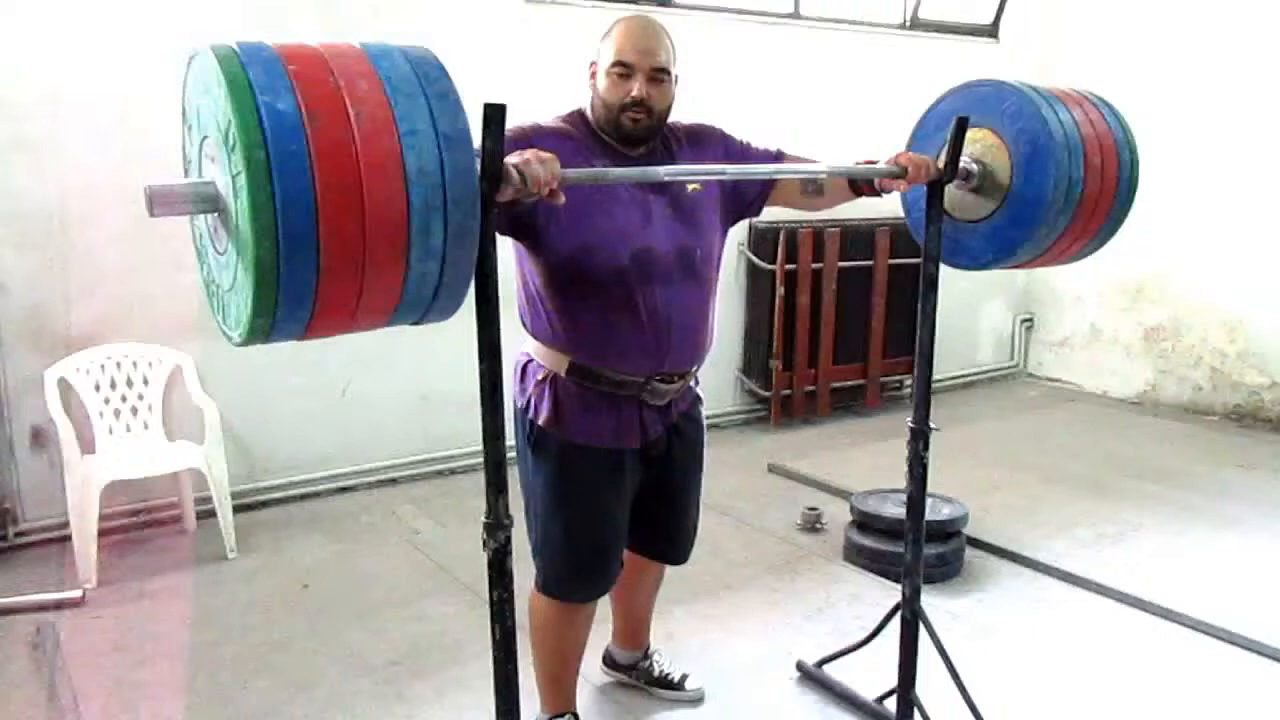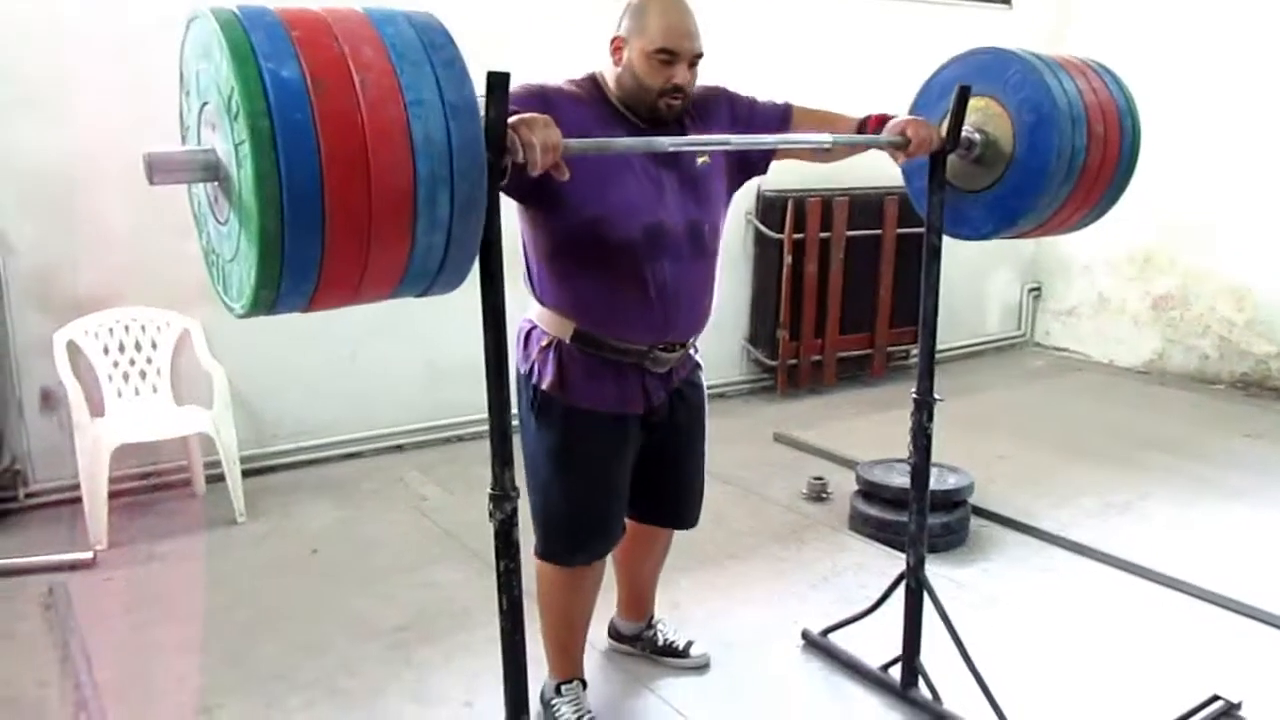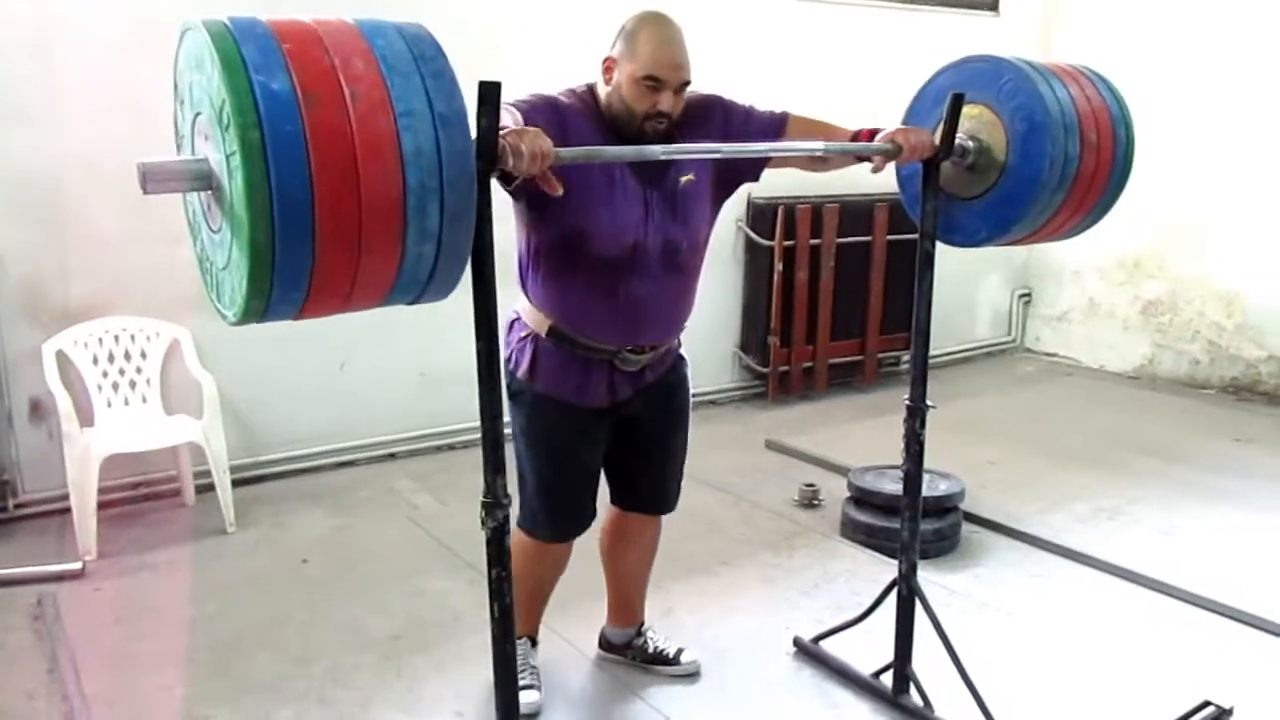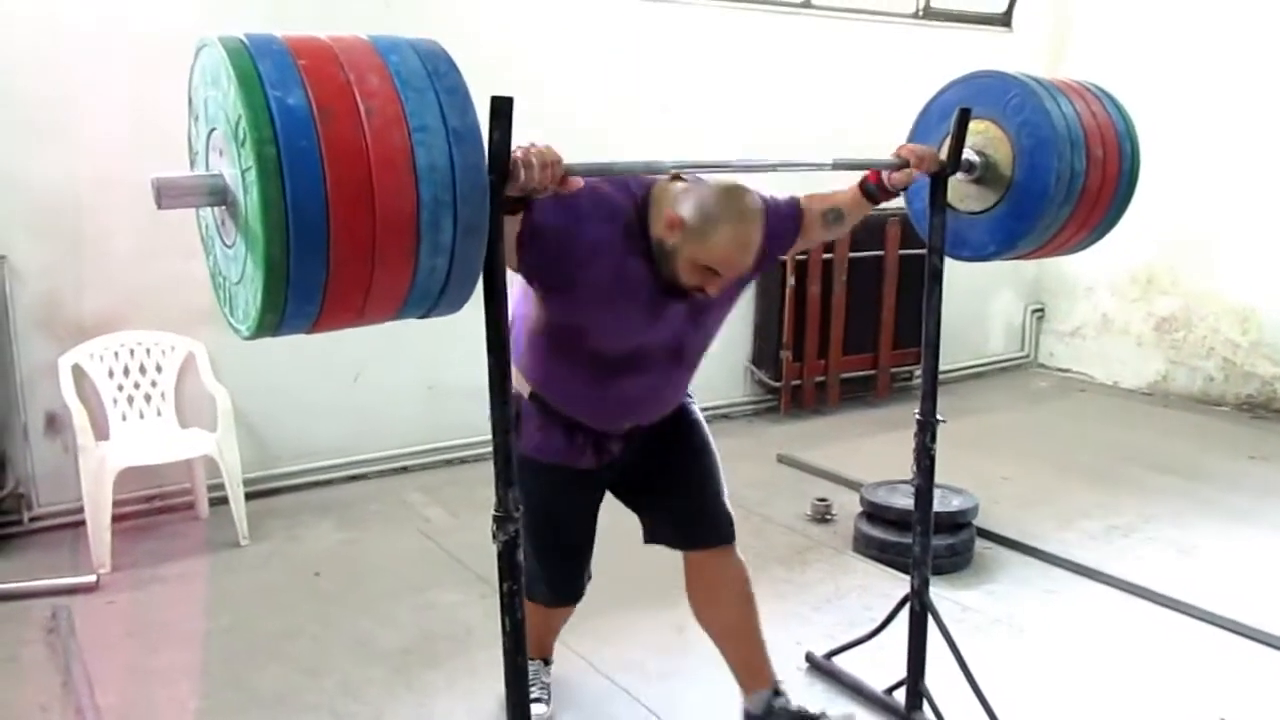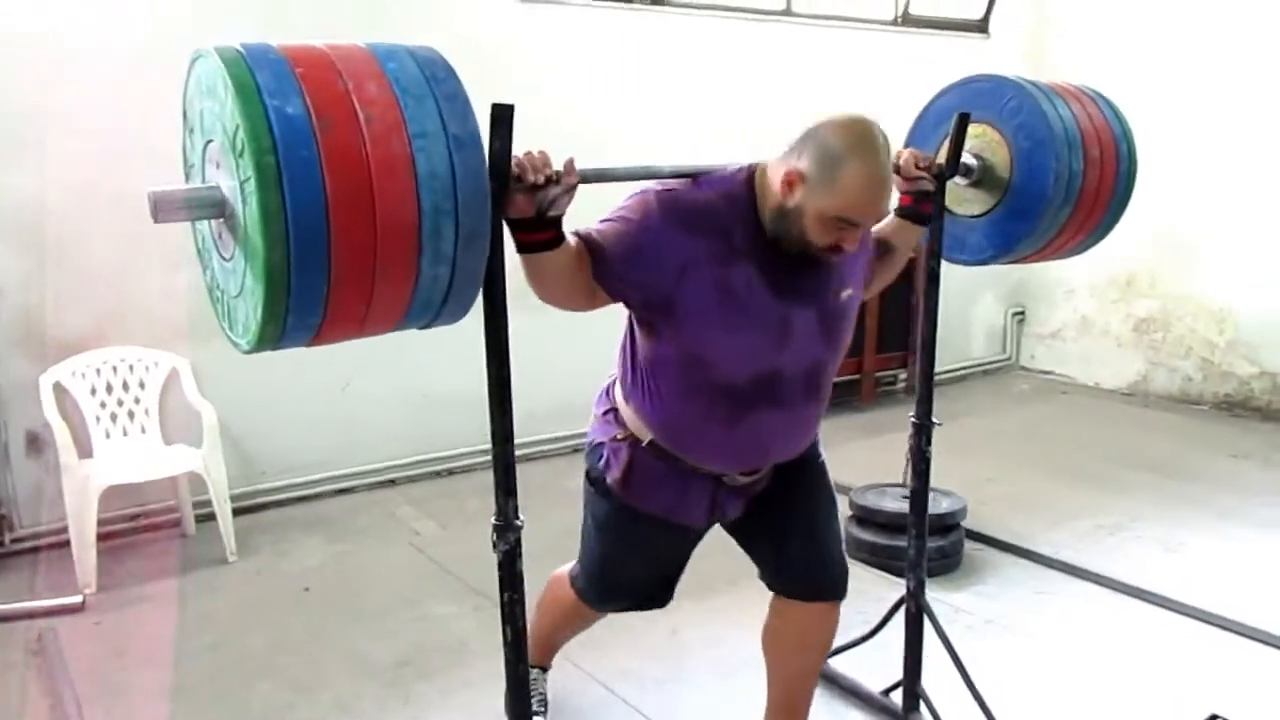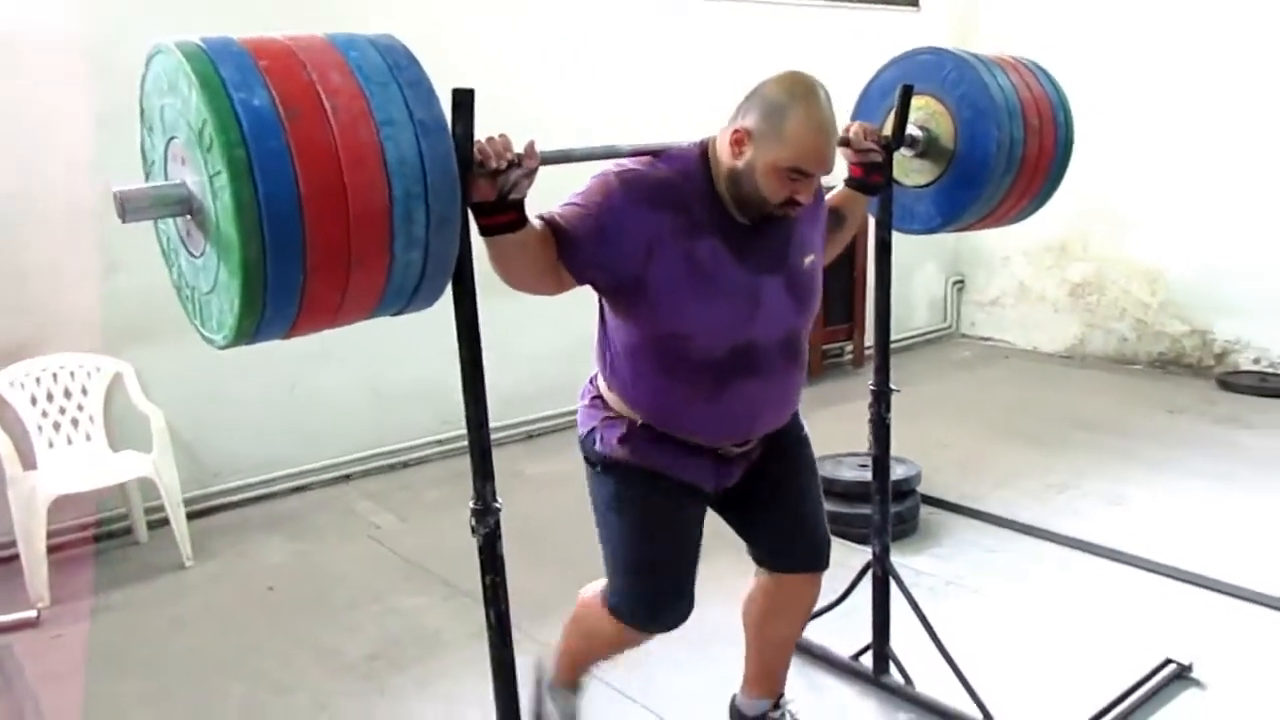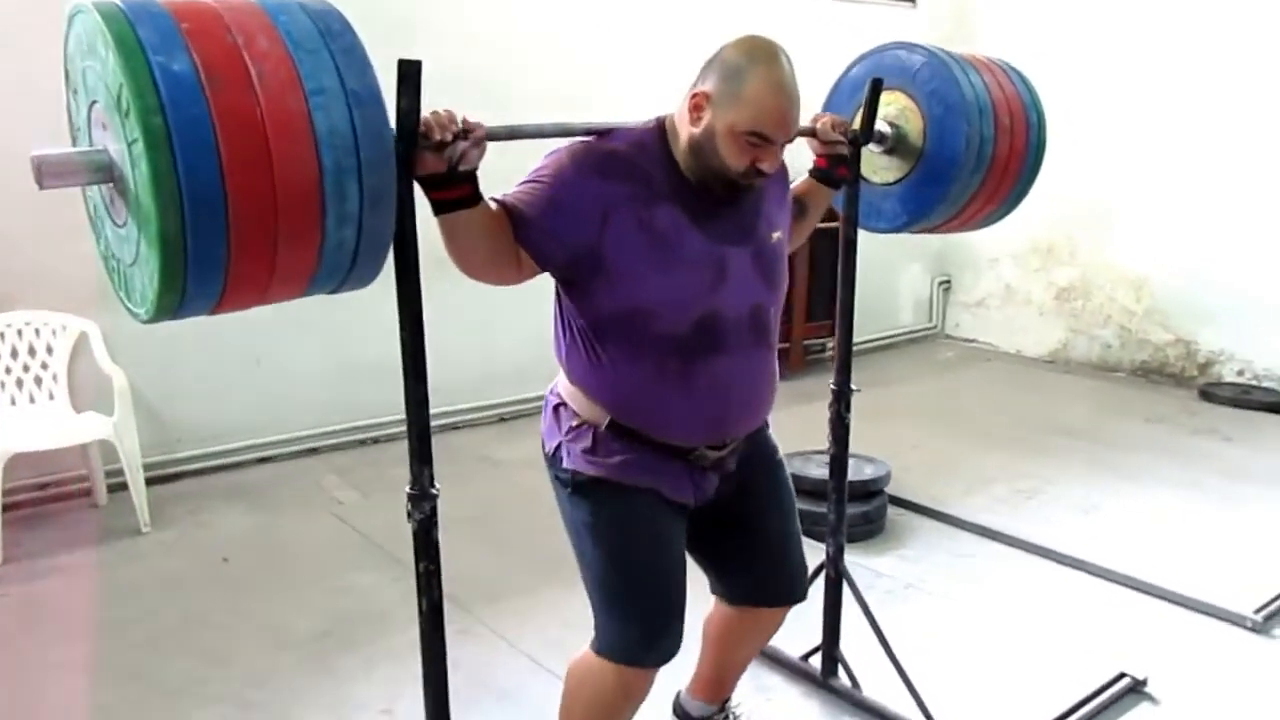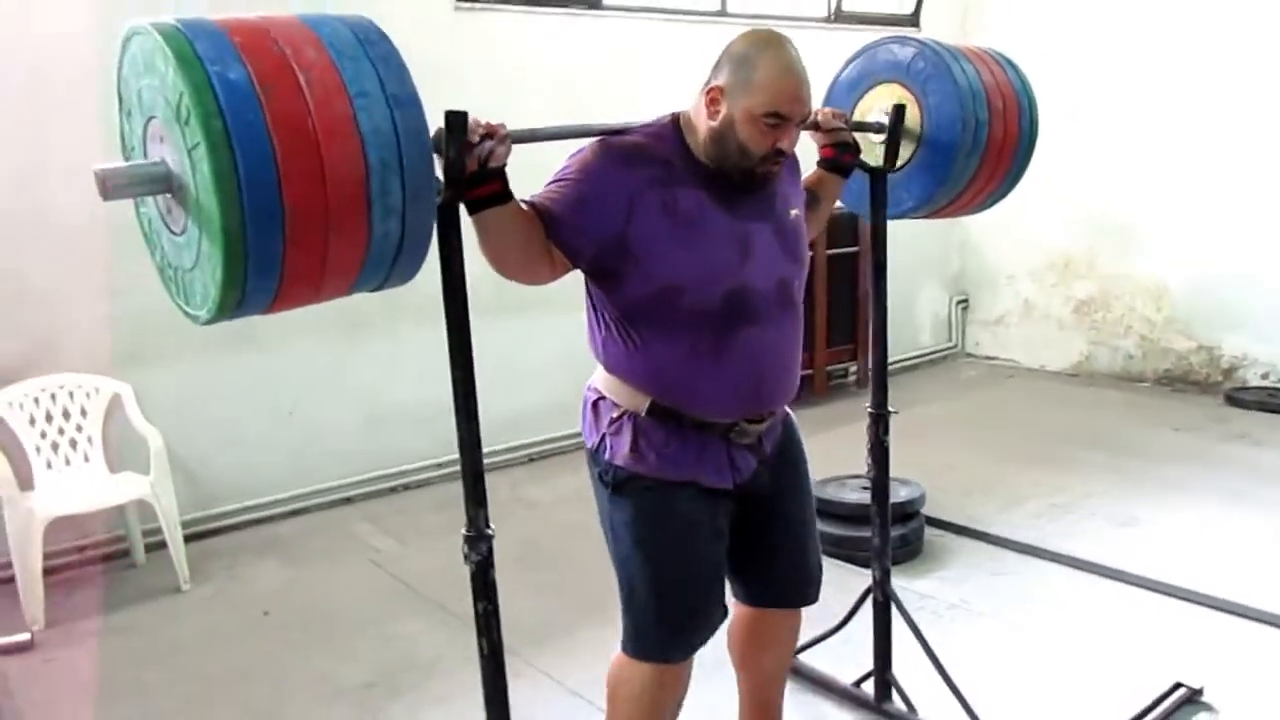
dt=0.5s
person 1, frame 1
left shoulder: (707, 153)
right shoulder: (543, 154)
left elbow: (800, 183)
left wrist: (876, 176)
right wrist: (507, 176)
left hip: (674, 405)
right hip: (578, 411)
left knee: (654, 547)
right knee: (572, 575)
left ankle: (630, 654)
person 1, frame 2
left shoulder: (716, 117)
right shoulder: (554, 114)
left elbow: (807, 131)
left wrist: (881, 127)
right wrist: (509, 137)
left hip: (673, 371)
right hip: (579, 375)
left knee: (660, 514)
right knee: (576, 539)
left ankle: (635, 624)
person 1, frame 3
left shoulder: (709, 126)
right shoulder: (554, 122)
left elbow: (798, 138)
right elbow: (495, 137)
left wrist: (872, 142)
right wrist: (507, 145)
left hip: (655, 365)
right hip: (559, 365)
left knee: (643, 505)
right knee: (551, 519)
left ankle: (625, 631)
right ankle: (520, 644)
person 1, frame 4
left shoulder: (740, 222)
right shoulder: (580, 214)
left elbow: (814, 215)
left wrist: (883, 184)
right wrist: (512, 195)
left hip: (657, 419)
right hip: (551, 424)
left knee: (712, 541)
right knee: (554, 579)
right ankle: (532, 664)
person 1, frame 5
left shoulder: (843, 226)
right shoulder: (678, 220)
right elbow: (574, 285)
left wrist: (915, 209)
right wrist: (535, 225)
right hip: (655, 462)
left knee: (817, 586)
right knee: (602, 588)
right ankle: (529, 667)
person 1, frame 6
left shoulder: (797, 199)
right shoulder: (640, 198)
right elbow: (543, 267)
left wrist: (865, 178)
right wrist: (499, 208)
left hip: (764, 432)
right hip: (645, 441)
left knee: (800, 561)
right knee: (649, 605)
person 1, frame 7
left shoulder: (761, 177)
right shoulder: (600, 176)
right elbow: (500, 257)
left wrist: (830, 172)
right wrist: (452, 186)
left hip: (736, 447)
right hip: (617, 460)
left knee: (771, 590)
right knee: (639, 642)
person 1, frame 8
left shoulder: (774, 167)
right shoulder: (623, 171)
right elbow: (534, 257)
left wrist: (836, 164)
right wrist: (484, 187)
left hip: (766, 437)
right hip: (657, 453)
left knee: (783, 596)
right knee: (668, 637)
